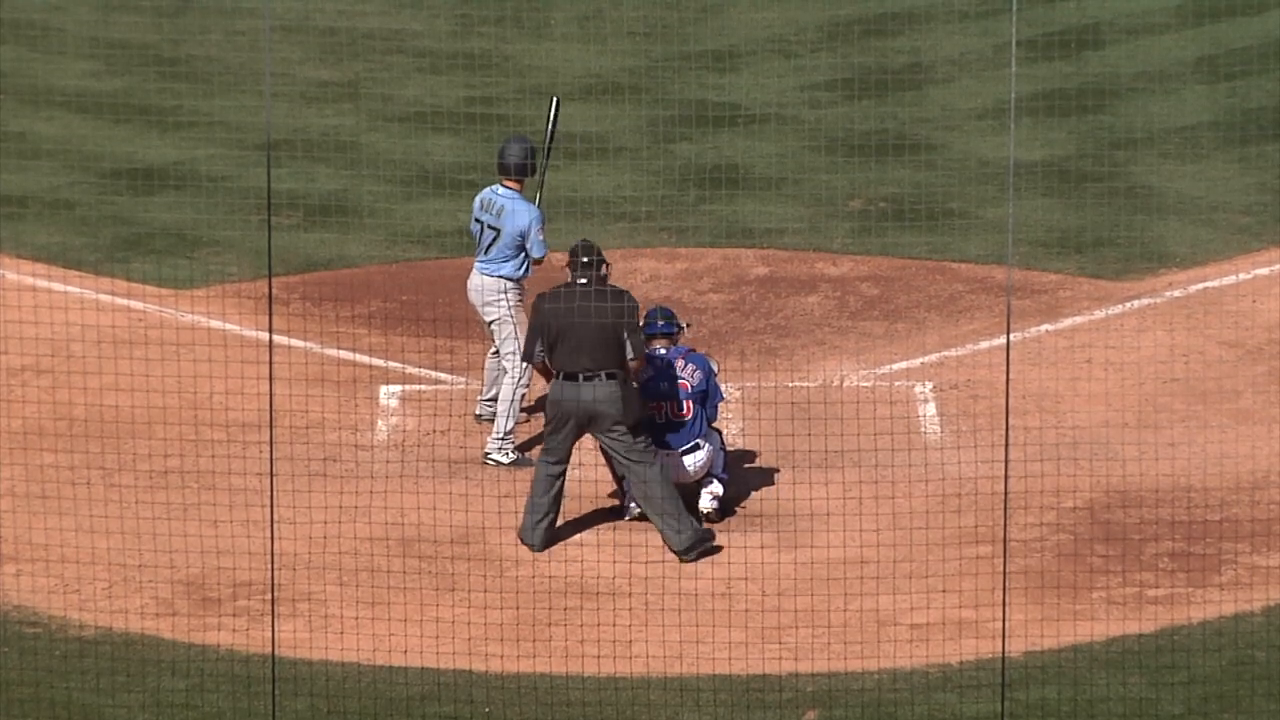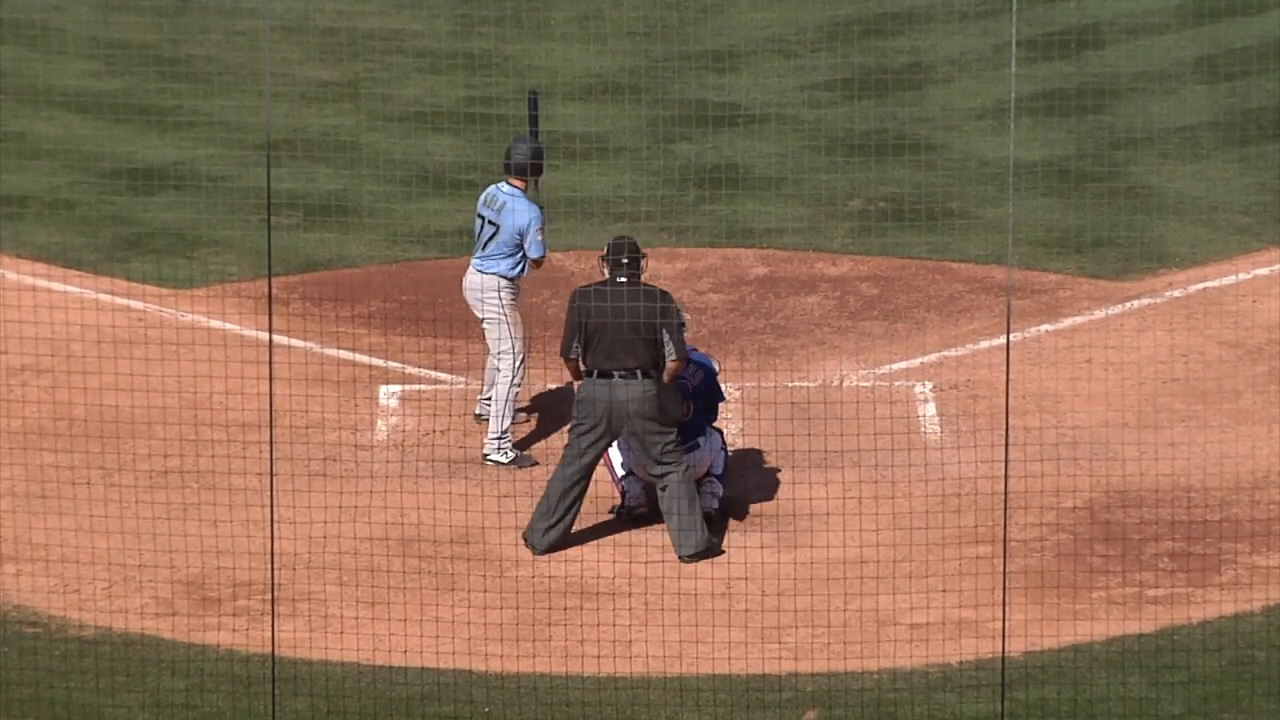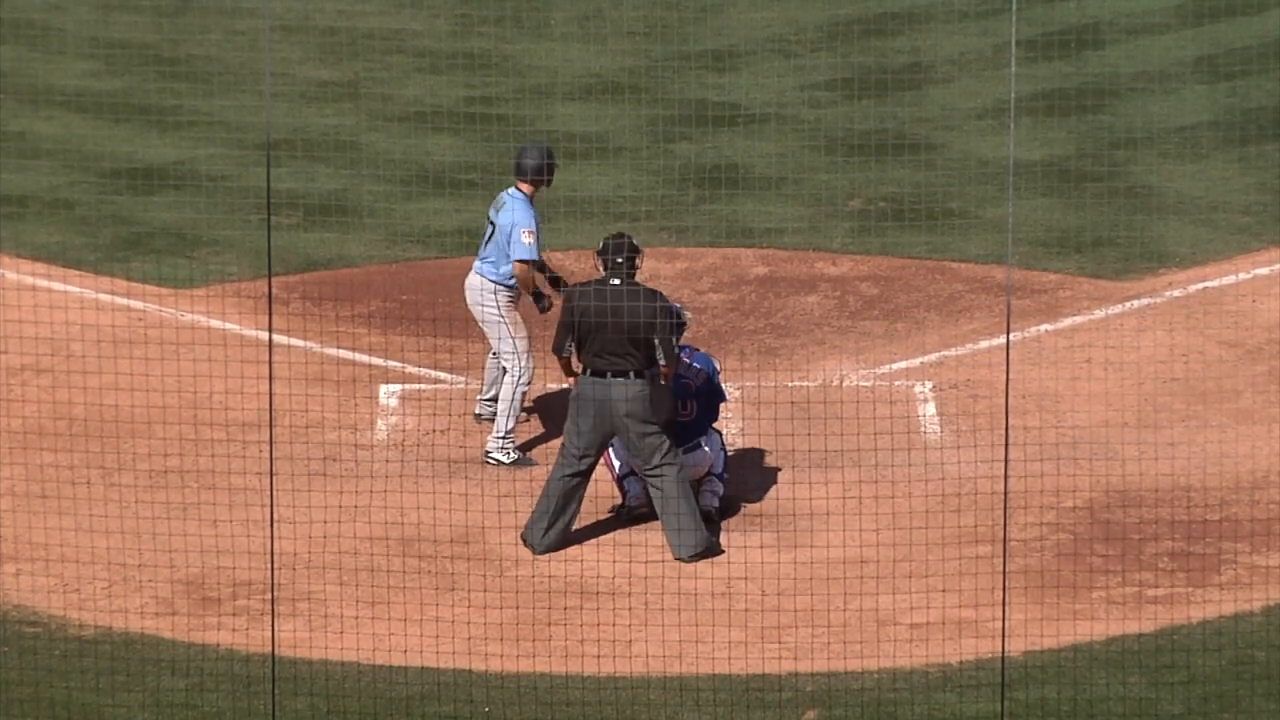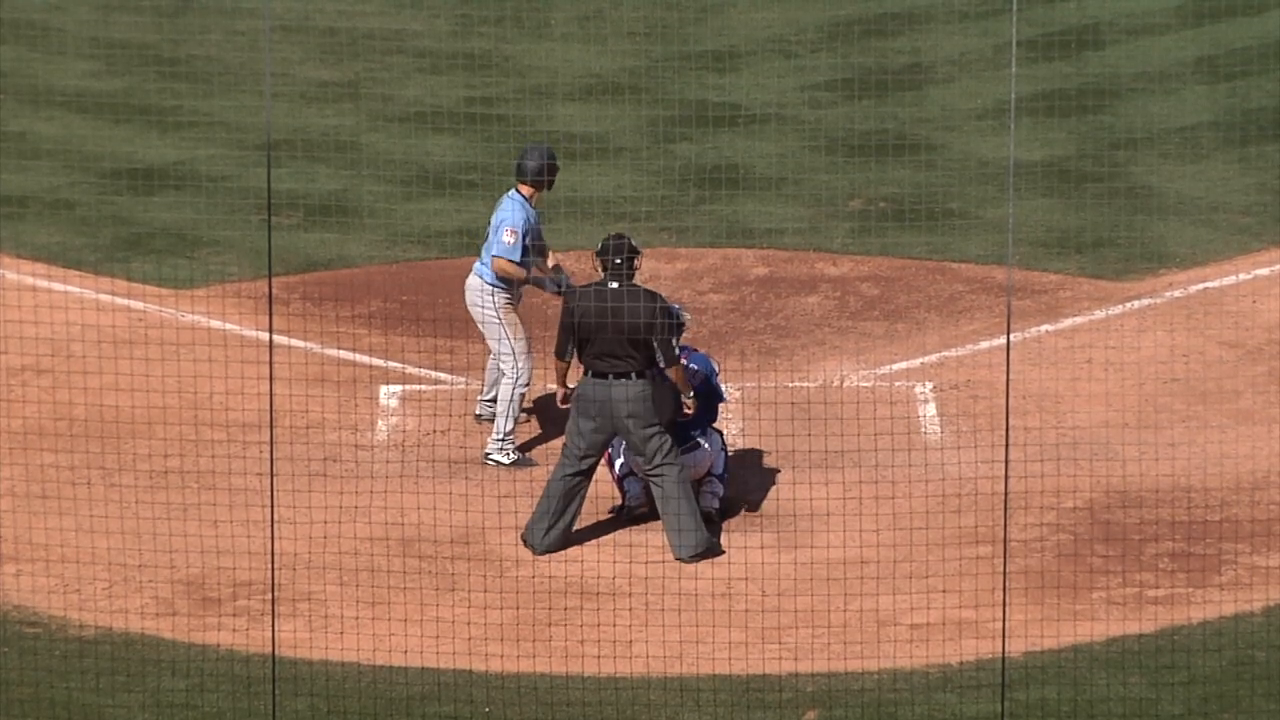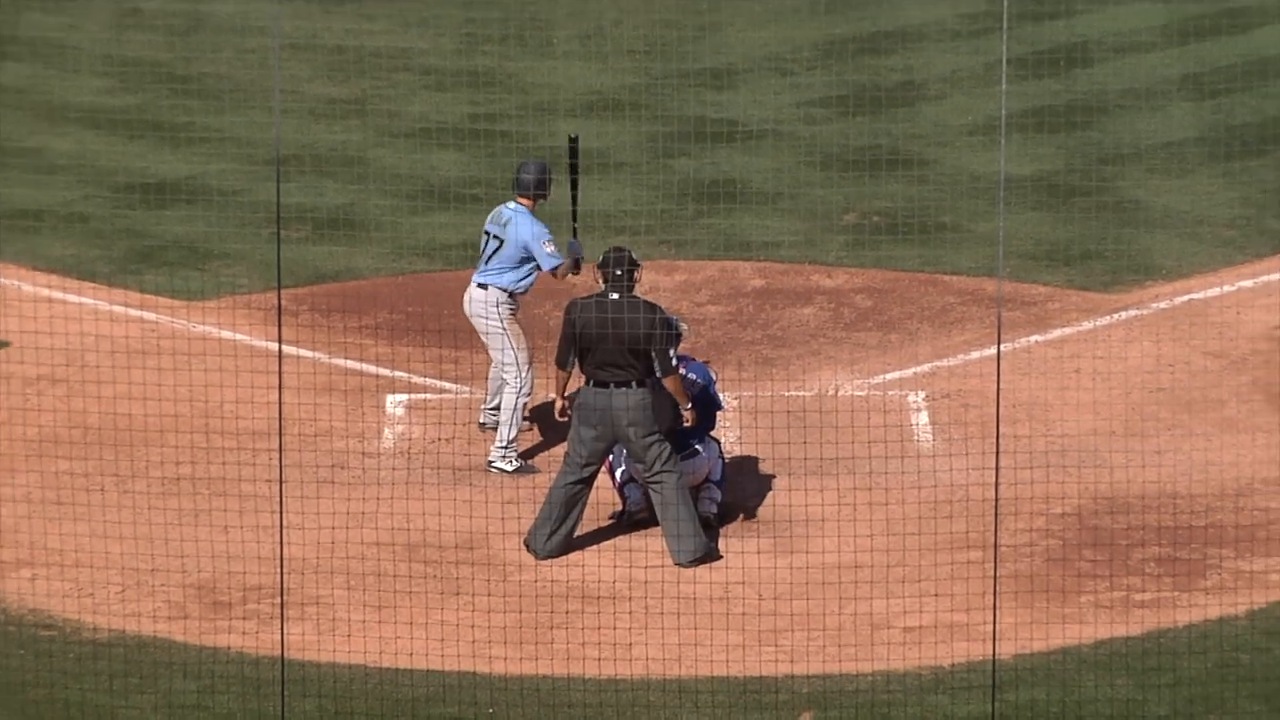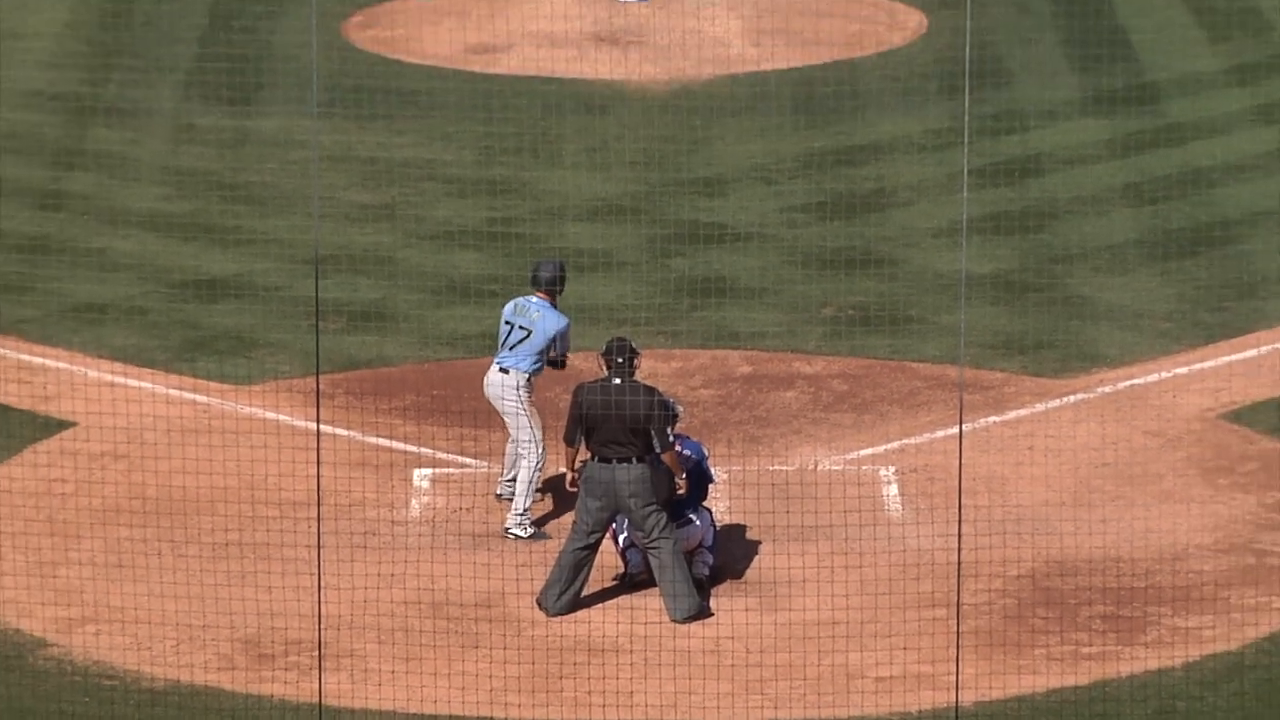
dt=0.4s
person 1, frame 1
left shoulder: (545, 301)
right shoulder: (622, 299)
left elbow: (535, 357)
right elbow: (636, 359)
right wrist: (624, 381)
left hip: (565, 392)
right hip: (611, 392)
left knee: (551, 461)
right knee: (644, 466)
left ankle: (535, 533)
right ankle: (686, 539)
person 1, frame 2
left shoulder: (583, 297)
right shoulder: (660, 299)
left elbow: (570, 353)
right elbow: (675, 360)
left wrist: (579, 379)
right wrist: (661, 387)
left hip: (596, 391)
right hip: (644, 391)
left knee: (573, 465)
right knee: (670, 468)
left ankle: (542, 536)
right ankle: (692, 542)
person 1, frame 3
left shoulder: (577, 295)
right shoulder: (655, 302)
left elbow: (562, 350)
right elbow: (667, 362)
left wrist: (571, 375)
right wrist: (663, 385)
left hip: (590, 390)
right hip: (637, 392)
left knee: (571, 466)
right knee: (662, 468)
left ankle: (541, 536)
right ankle: (691, 543)
person 1, frame 4
left shoulder: (576, 298)
right shoulder: (653, 303)
left elbow: (564, 353)
right elbow: (669, 362)
left wrist: (562, 385)
right wrist: (686, 394)
left hip: (592, 392)
right hip: (639, 393)
left knee: (572, 466)
right knee: (664, 468)
left ankle: (542, 536)
right ankle: (692, 543)
person 1, frame 5
left shoulder: (577, 310)
right shoulder: (653, 314)
left elbow: (565, 362)
right elbow: (667, 371)
left wrist: (560, 396)
right wrist: (685, 405)
left hip: (592, 400)
right hip: (638, 401)
left knee: (574, 473)
right knee: (663, 475)
left ankle: (544, 542)
right ankle: (691, 548)
person 1, frame 6
left shoulder: (584, 393)
right shoulder: (651, 397)
left elbow: (572, 440)
right elbow: (664, 447)
left wrist: (570, 469)
right wrist: (679, 476)
left hip: (597, 474)
right hip: (638, 476)
left knee: (580, 540)
right knee: (661, 541)
left ankle: (555, 601)
right ankle: (685, 606)
person 2, frame 1
left shoulder: (483, 197)
right shoulder: (528, 213)
right elbow: (537, 259)
left hip: (479, 280)
right hip: (503, 290)
left knee: (501, 348)
right knee: (518, 365)
left ankle: (487, 407)
right ankle: (499, 447)
person 2, frame 2
left shoulder: (489, 193)
right shoulder: (529, 212)
right elbow: (536, 260)
right wrist: (534, 248)
left hip: (475, 278)
right hip: (496, 287)
left knee: (501, 349)
right knee: (511, 363)
left ankle: (488, 408)
right ankle: (498, 447)
person 2, frame 3
left shoulder: (506, 198)
right shoulder: (523, 213)
right elbow: (520, 267)
left wrist: (550, 275)
right wrist: (538, 295)
left hip: (480, 283)
right hip: (494, 293)
left knee: (502, 350)
right knee: (519, 366)
left ankle: (487, 406)
right ankle: (500, 446)
person 2, frame 4
left shoulder: (523, 205)
right shoulder: (515, 212)
left elbow: (539, 247)
right elbow: (500, 265)
left wrist: (554, 273)
right wrist: (541, 280)
left hip: (485, 289)
right hip: (492, 294)
left knee: (502, 351)
right knee: (518, 368)
left ankle: (488, 407)
right ankle: (499, 448)
person 2, frame 5
left shoulder: (498, 212)
right shoulder: (533, 228)
right elbow: (559, 272)
left wrist: (560, 257)
right wrist: (574, 254)
left hip: (477, 294)
right hip: (495, 303)
left knee: (504, 359)
right knee: (519, 377)
left ankle: (491, 415)
right ankle: (503, 455)
person 2, frame 6
left shoulder: (512, 305)
right shoulder: (558, 321)
right elbow: (559, 357)
right wrist: (552, 358)
left hip: (495, 377)
right hip: (514, 385)
left knee: (519, 435)
right knee: (534, 452)
left ankle: (508, 487)
right ankle: (518, 522)
person 3, frame 1
right shoulder: (699, 363)
right elbow: (711, 416)
right hip: (695, 464)
right knee: (713, 437)
left ankle: (634, 500)
right ankle: (711, 499)
person 3, frame 2
right shoulder: (702, 363)
right elbow: (711, 416)
left hip: (645, 464)
right hip: (695, 462)
right knee: (714, 436)
left ankle: (634, 497)
right ankle: (710, 499)
person 3, frame 3
right shoulder: (703, 362)
right elbow: (712, 416)
right hip: (695, 462)
left knee: (615, 436)
right knee: (713, 438)
left ankle: (635, 497)
right ankle: (710, 499)
person 3, frame 4
right shoulder: (703, 362)
right elbow: (711, 416)
right hip: (694, 461)
left knee: (615, 437)
right knee: (715, 439)
left ankle: (635, 497)
right ankle: (710, 500)
person 3, frame 5
right shoulder: (701, 371)
right elbow: (709, 425)
right hip: (693, 467)
left knee: (617, 448)
right knee: (711, 446)
left ankle: (635, 505)
right ankle: (708, 507)
person 3, frame 6
right shoulder: (695, 448)
right elbow: (702, 495)
right hip: (687, 534)
left knee: (620, 517)
right knee: (705, 517)
left ankle: (636, 568)
right ankle: (701, 569)
